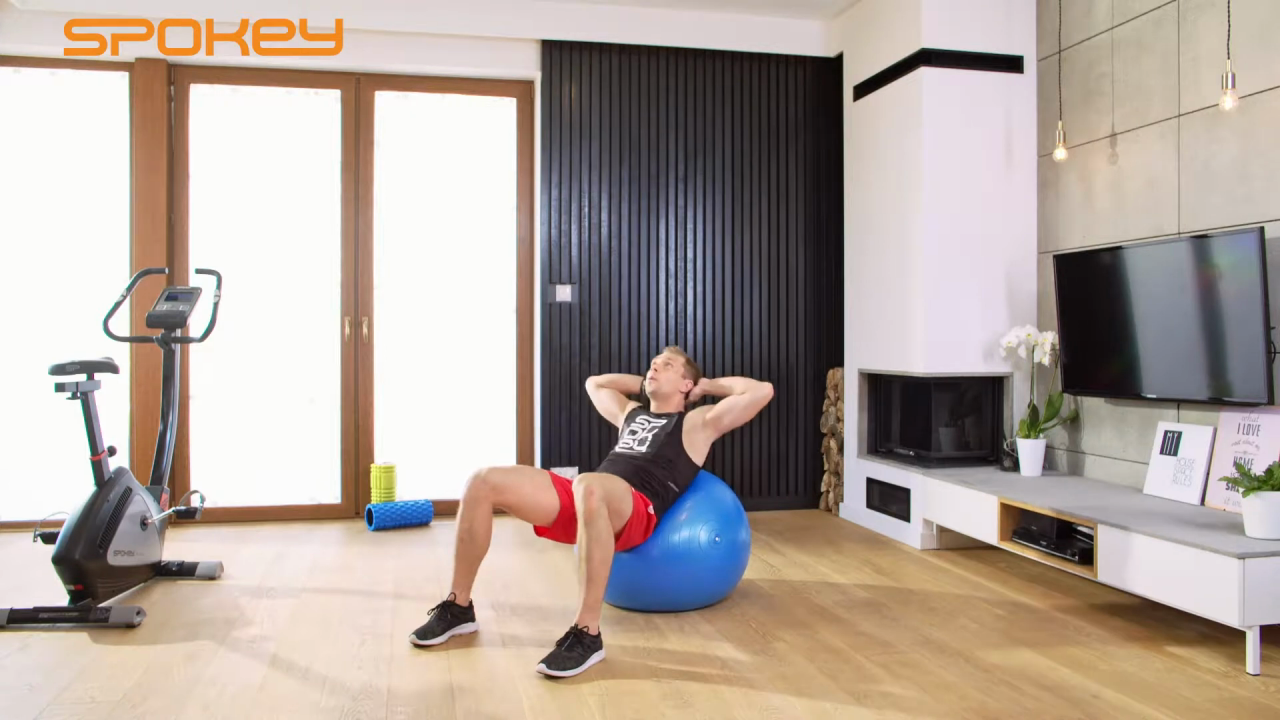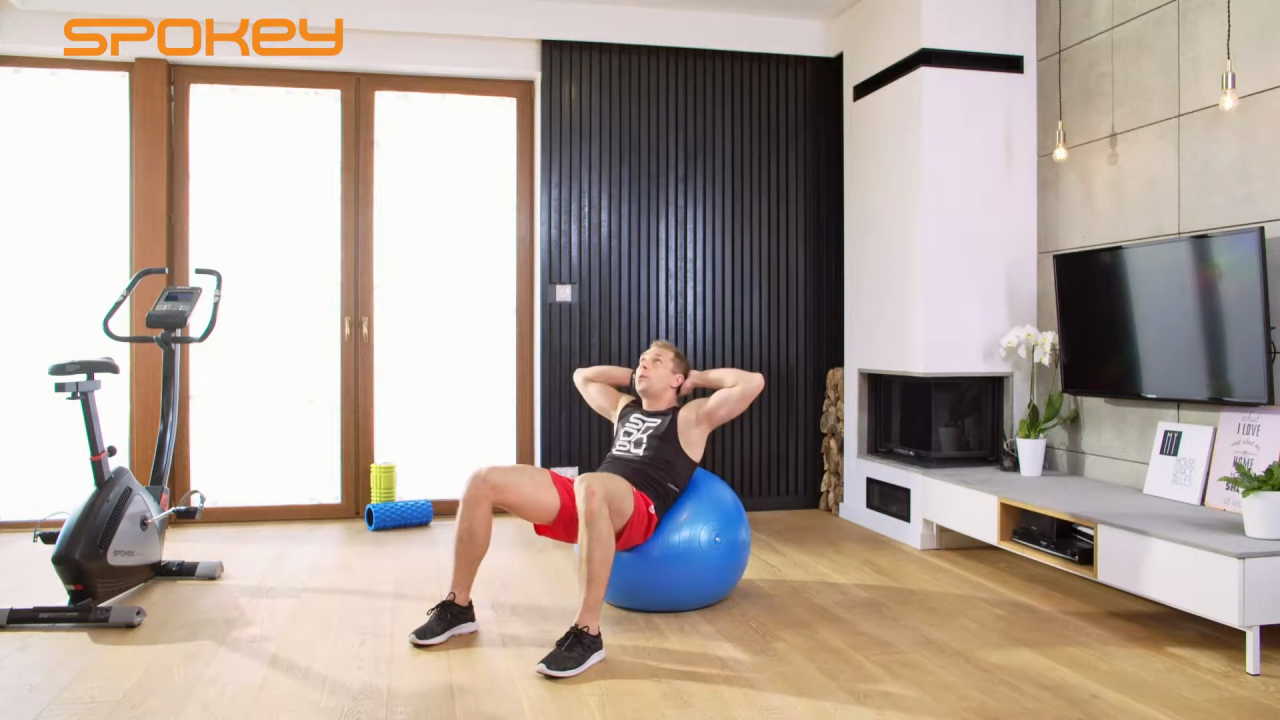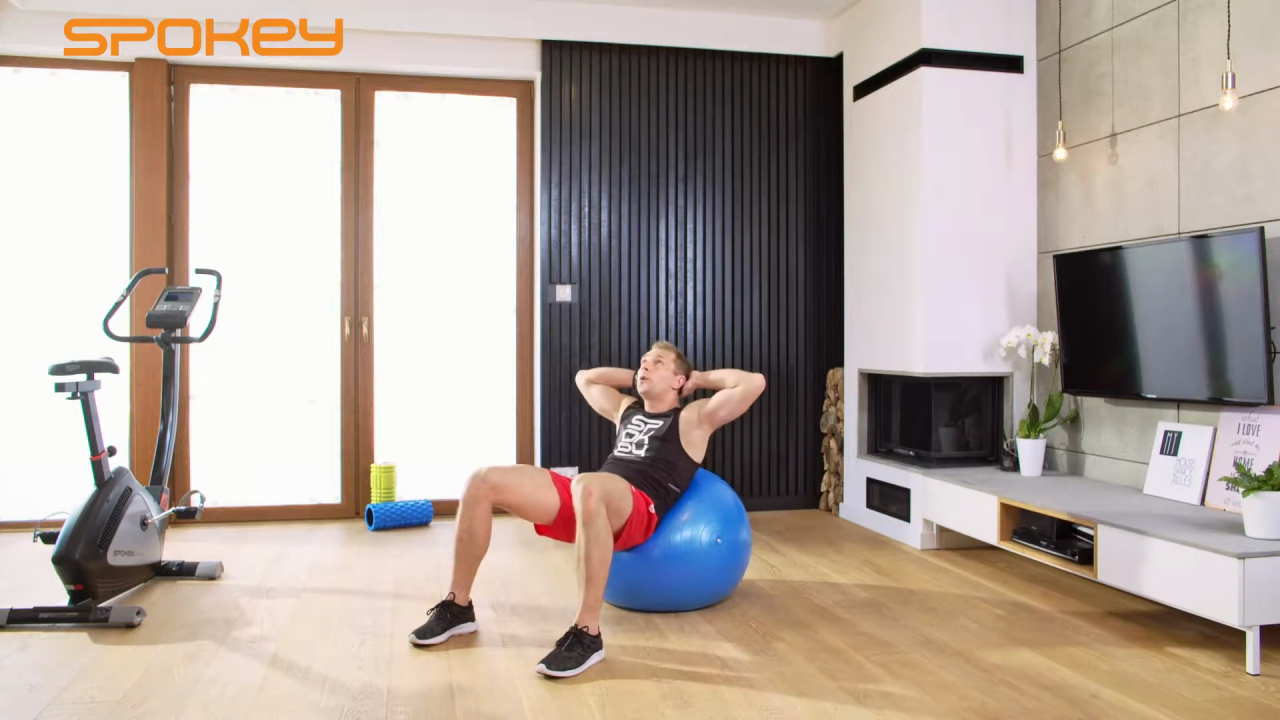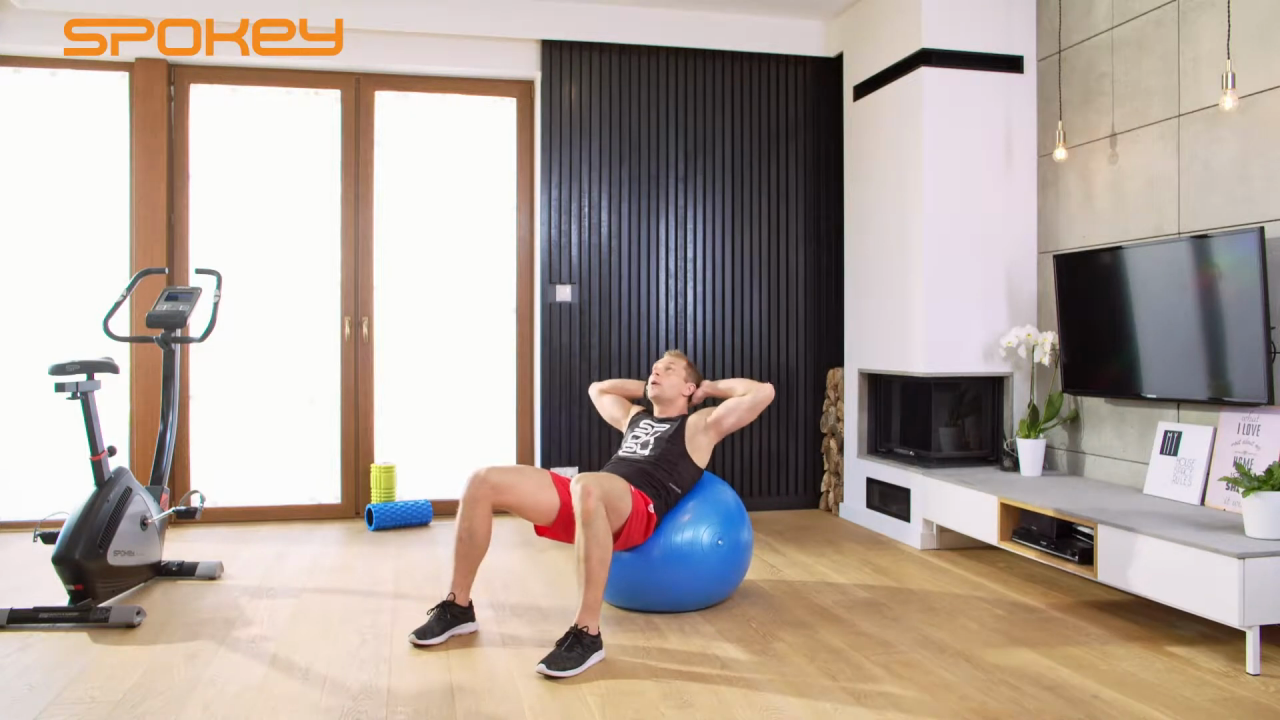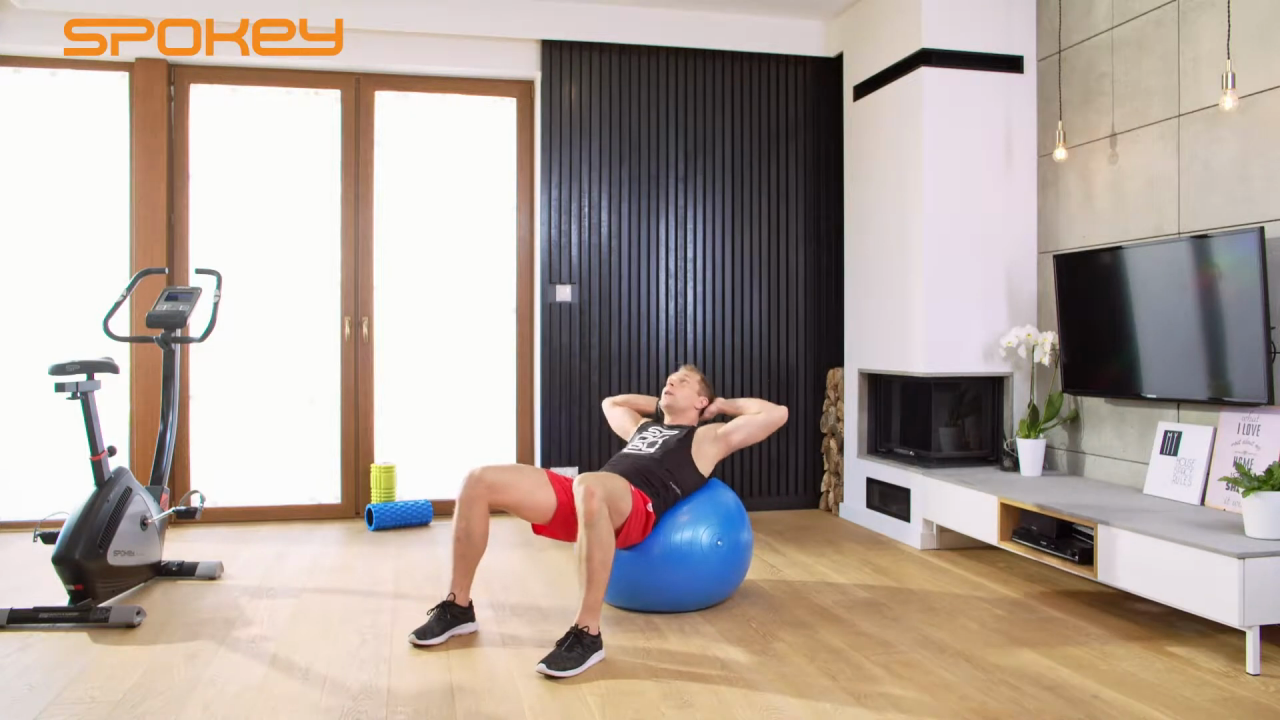
dt=0.2s
person 1, frame 1
left shoulder: (696, 423)
right shoulder: (631, 413)
left elbow: (761, 391)
right elbow: (595, 383)
left wrist: (709, 385)
right wrist: (644, 384)
left hip: (637, 511)
right hip: (588, 499)
left knee: (590, 488)
right knee: (484, 482)
left ankle: (587, 634)
right ankle: (458, 607)
person 1, frame 2
left shoulder: (691, 418)
right shoulder: (624, 408)
left elbow: (752, 383)
right elbow: (583, 376)
left wrist: (700, 377)
right wrist: (632, 376)
left hip: (637, 510)
right hip: (588, 499)
left knee: (591, 489)
right knee: (484, 482)
left ankle: (587, 634)
right ankle: (458, 607)
person 1, frame 3
left shoulder: (693, 419)
right shoulder: (627, 411)
left elbow: (753, 383)
right elbow: (585, 378)
left wrist: (701, 379)
right wrist: (636, 378)
left hip: (638, 510)
right hip: (586, 498)
left knee: (588, 489)
right knee: (483, 481)
left ankle: (587, 634)
right ankle: (458, 607)
person 1, frame 4
left shoulder: (699, 426)
right shoulder: (636, 418)
left elbow: (763, 393)
right elbow: (598, 390)
left wrist: (711, 388)
right wrist: (647, 389)
left hip: (637, 510)
right hip: (585, 497)
left knee: (586, 490)
right knee: (483, 482)
left ankle: (587, 635)
right ankle: (458, 607)
person 1, frame 5
left shoulder: (707, 439)
right shoulder: (644, 427)
left elbow: (777, 414)
right elbow: (611, 403)
left wrist: (724, 406)
right wrist: (661, 405)
left hip: (635, 507)
right hip: (581, 496)
left knee: (589, 491)
right knee: (479, 481)
left ankle: (588, 634)
right ankle: (459, 607)
